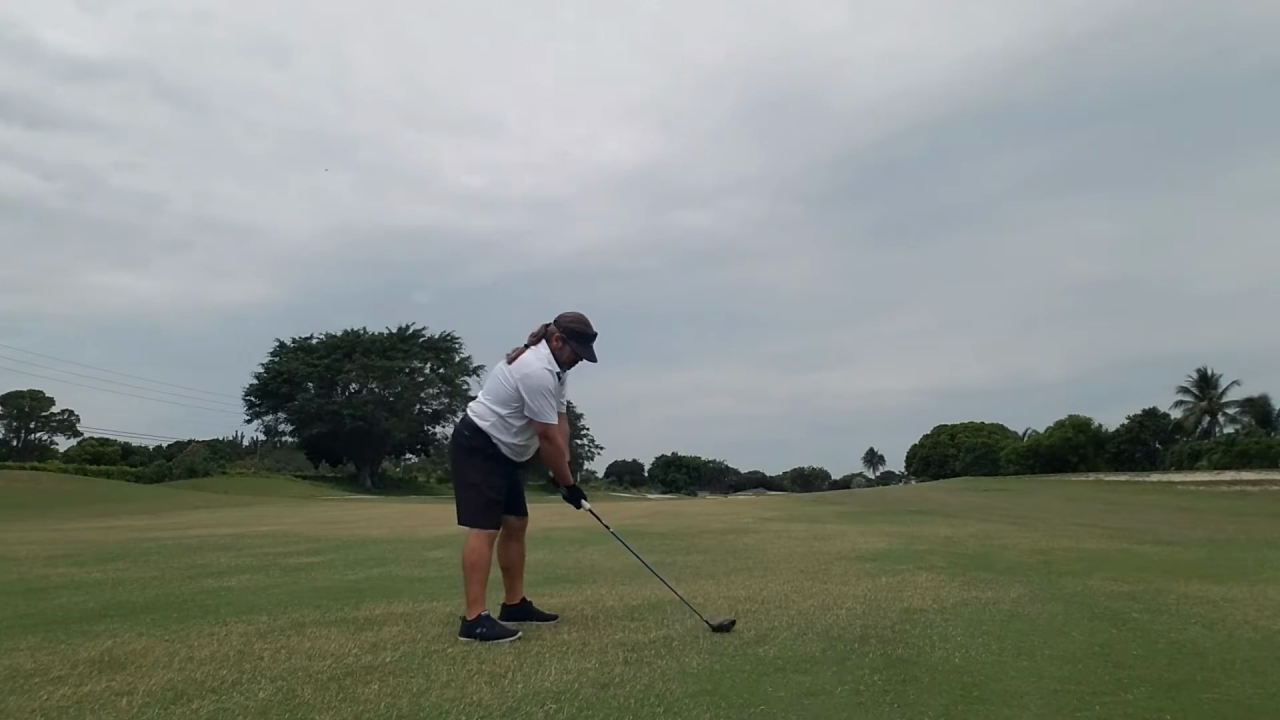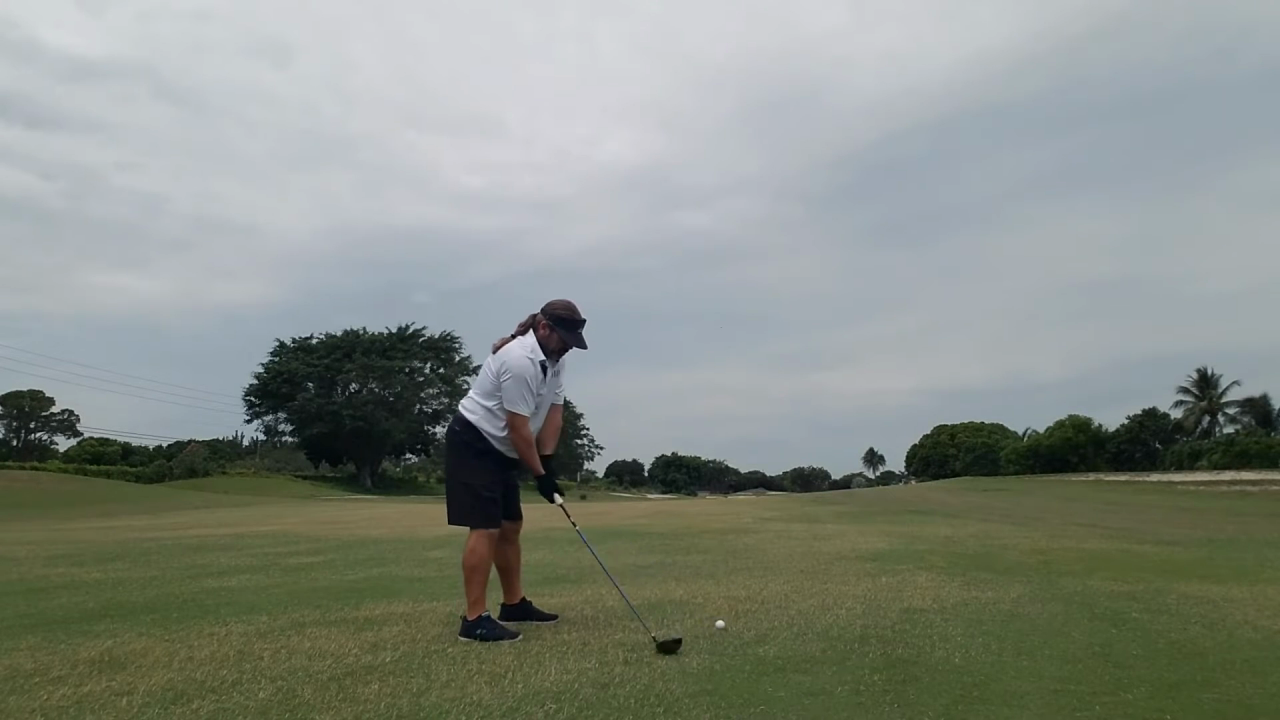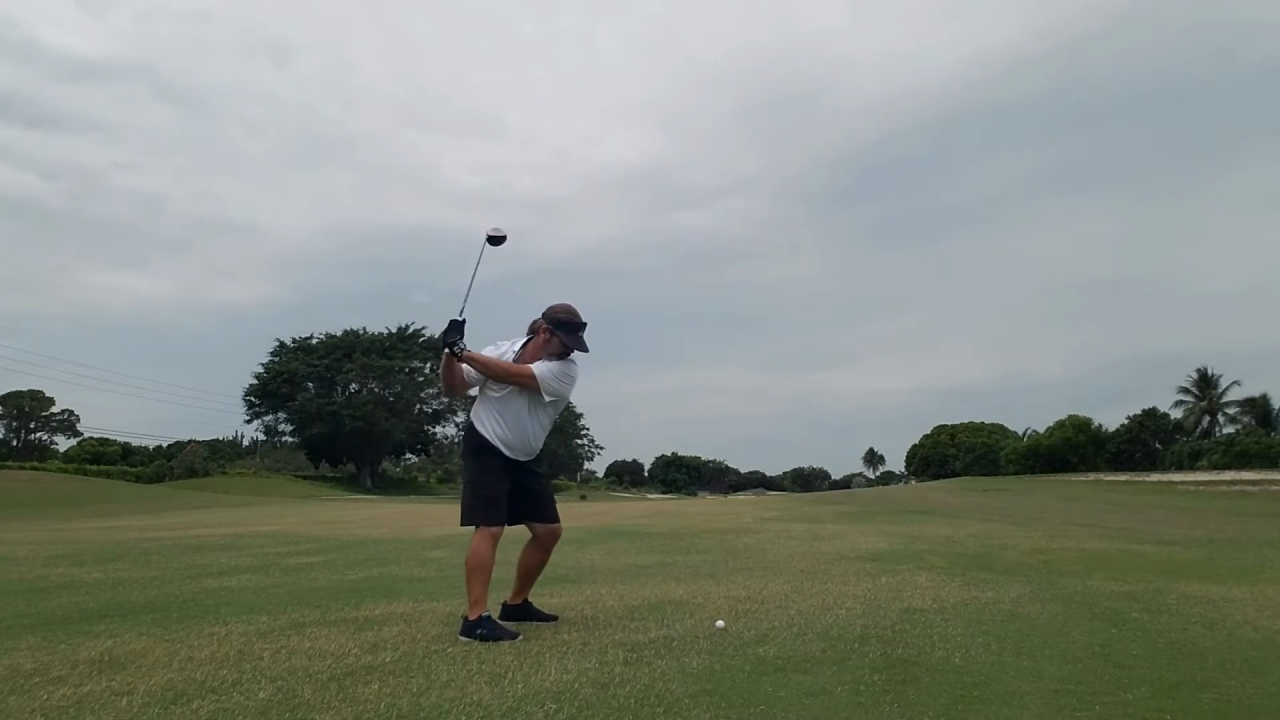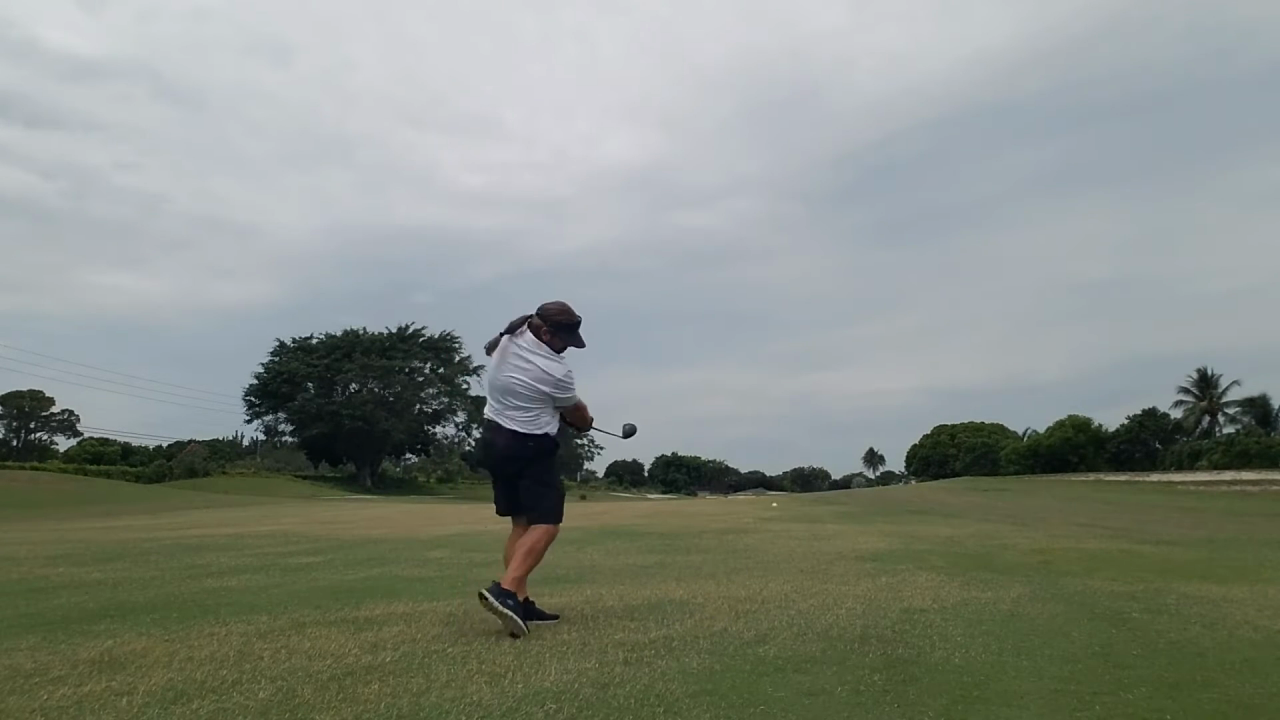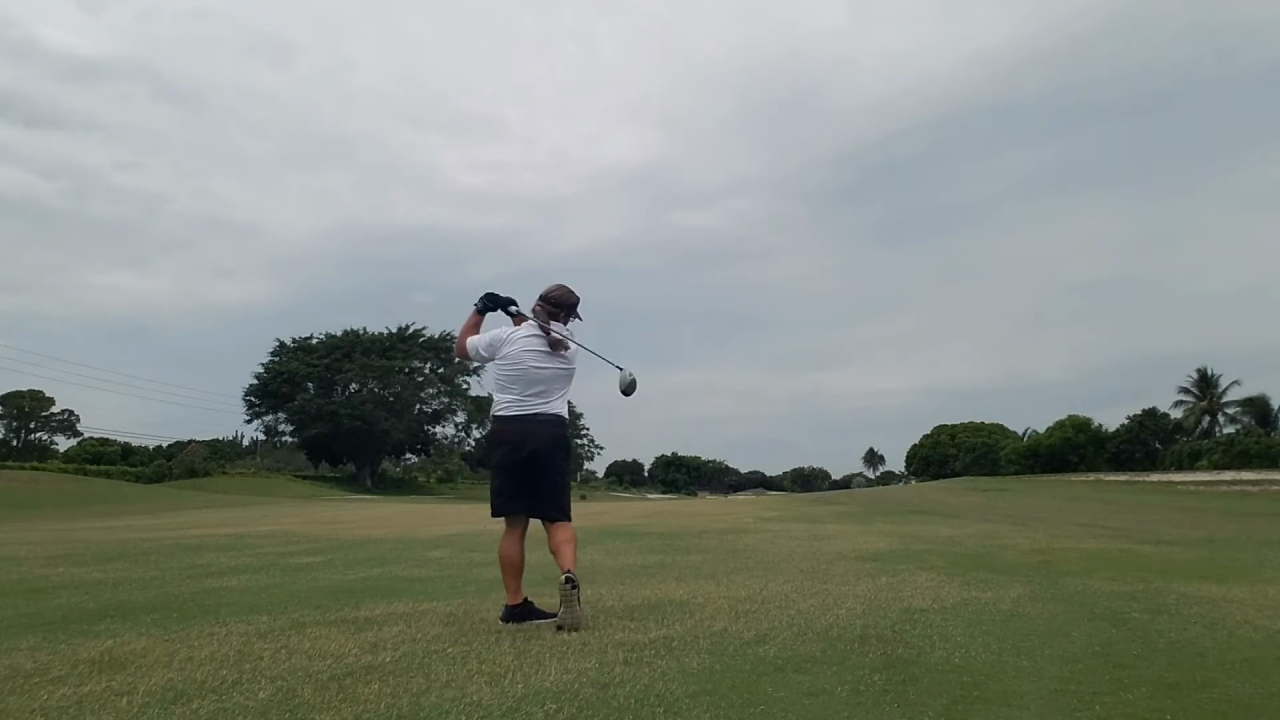
dt=0.5s
person 1, frame 1
left shoulder: (555, 368)
right shoulder: (536, 370)
left elbow: (559, 424)
right elbow: (547, 436)
left wrist: (563, 467)
right wrist: (568, 483)
left hip: (502, 452)
right hip: (476, 447)
left knee: (516, 524)
right knee: (484, 529)
left ankle: (514, 603)
right ankle: (474, 619)
person 1, frame 2
left shoulder: (555, 363)
right shoulder: (518, 359)
left elbow: (553, 412)
right elbow: (518, 426)
left wrist: (546, 460)
right wrist: (539, 473)
left hip: (502, 452)
right hip: (472, 444)
left knee: (510, 526)
right knee: (485, 528)
left ankle: (515, 603)
right ankle: (474, 618)
person 1, frame 3
left shoulder: (565, 370)
right shoulder: (501, 351)
left elbow: (513, 375)
right elbow: (453, 388)
left wrist: (464, 353)
right wrist: (451, 354)
left hip: (524, 460)
right hip: (484, 450)
left knee: (549, 531)
right knee: (489, 529)
left ankle: (516, 604)
right ankle: (476, 619)
person 1, frame 4
left shoulder: (506, 342)
right shoulder: (556, 370)
right elbow: (575, 413)
right wrist: (584, 422)
left hip: (495, 441)
right hip: (528, 448)
left knee: (523, 521)
right knee: (545, 524)
left ankle: (514, 597)
right ankle: (504, 589)
person 1, frame 5
left shoulder: (506, 337)
right shoulder: (568, 349)
left elbow: (462, 349)
left wrist: (479, 310)
right wrist: (514, 311)
left hip: (507, 434)
right hip: (550, 434)
left knee: (515, 523)
right knee: (557, 519)
left ankle: (514, 603)
right ankle: (569, 575)
